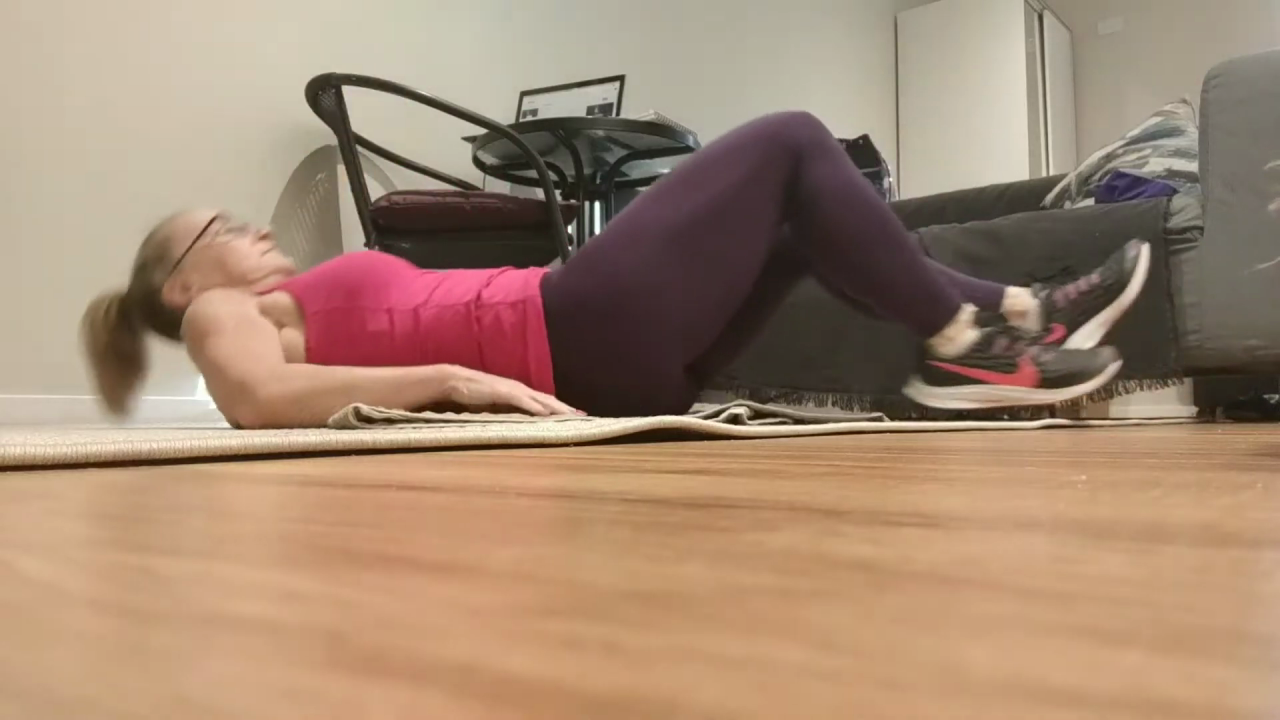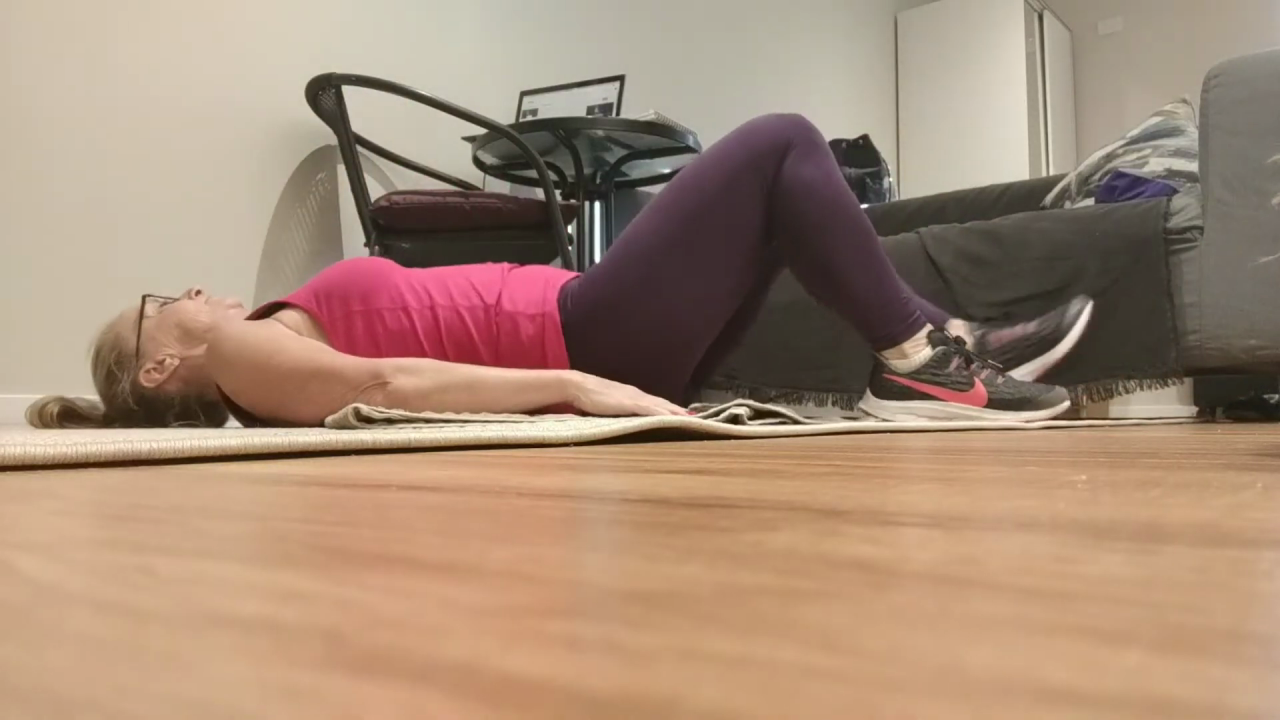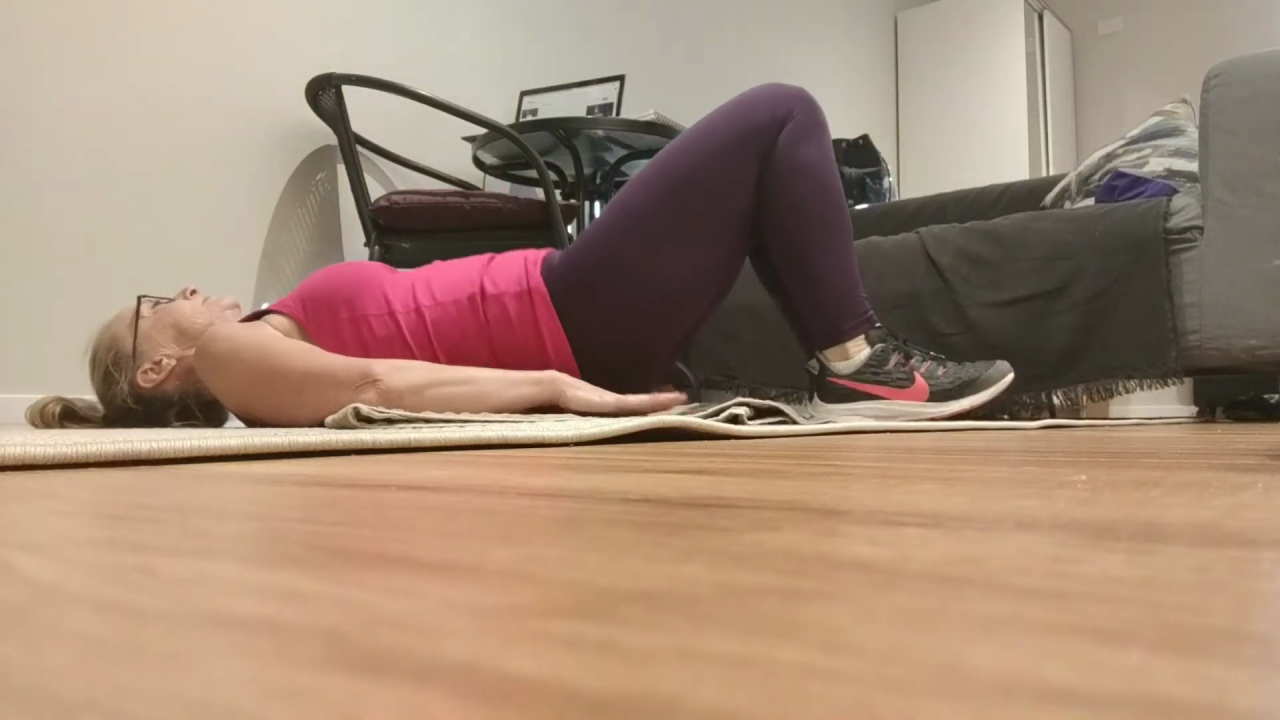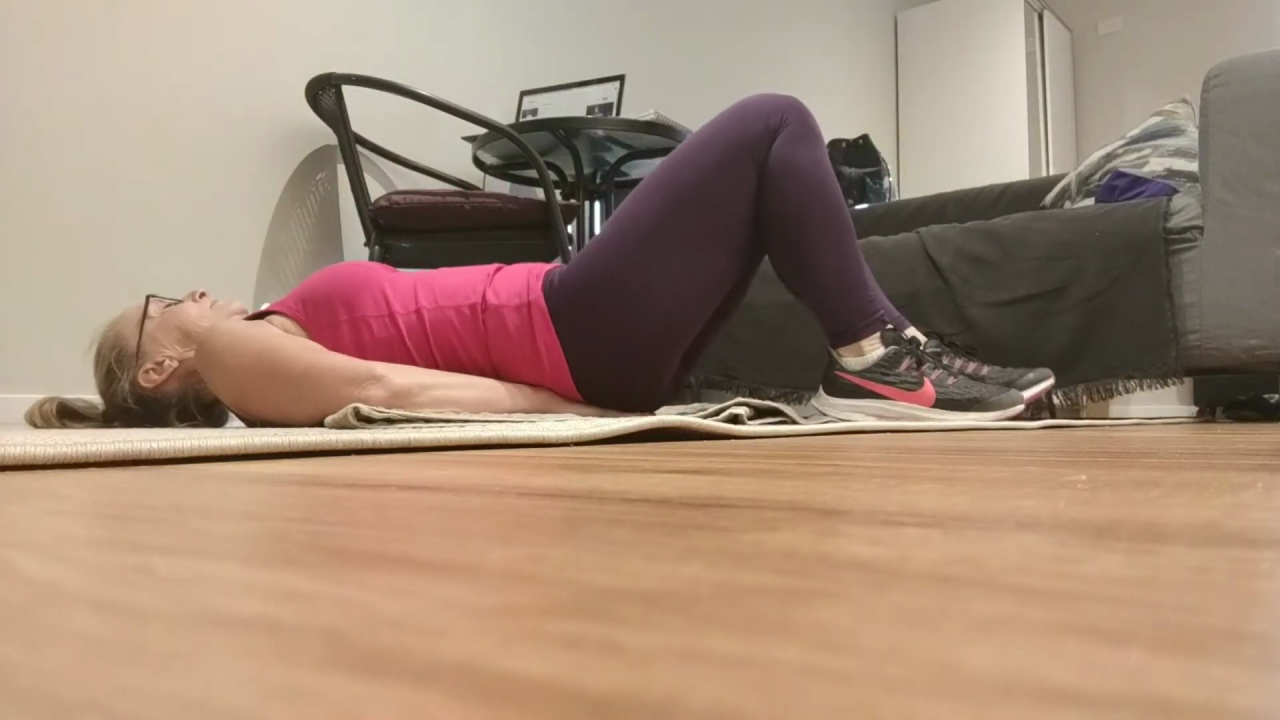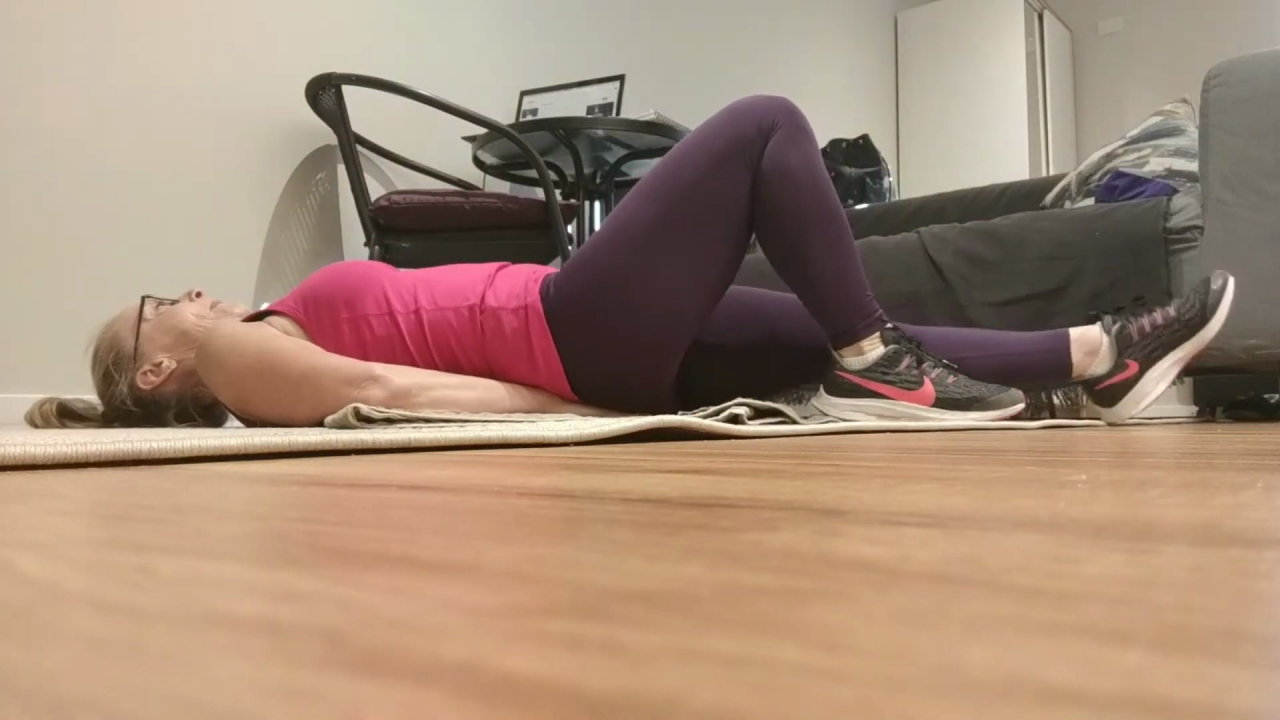
dt=1s
person 1, frame 1
left shoulder: (307, 312)
right shoulder: (225, 317)
right elbow: (258, 402)
right wrist: (456, 379)
left hip: (598, 357)
right hip: (580, 339)
left knee: (800, 225)
right knee: (792, 141)
left ankle: (1009, 316)
right ankle: (967, 350)
person 1, frame 2
left shoulder: (272, 338)
right shoulder: (245, 356)
right elbow: (386, 383)
right wrist: (576, 387)
left hip: (590, 337)
right hip: (587, 340)
left knee: (784, 206)
right knee: (782, 145)
left ankle: (958, 347)
right ankle: (914, 368)
person 1, frame 3
left shoulder: (262, 342)
right shoulder: (233, 361)
right elbow: (384, 386)
right wrist: (561, 388)
left hip: (574, 316)
right hip: (577, 321)
left knee: (765, 160)
right knee: (783, 115)
left ankle: (854, 361)
right ankle: (856, 368)
person 1, frame 4
left shoulder: (270, 341)
right shoulder: (241, 359)
right elbow: (387, 390)
right wrist: (564, 412)
left hip: (583, 331)
right hip: (583, 337)
left knee: (766, 178)
right knee: (772, 124)
left ankle: (900, 349)
right ankle: (868, 368)
person 1, frame 5
left shoulder: (270, 336)
right shoulder: (247, 359)
right elbow: (386, 386)
right wrist: (566, 415)
left hip: (603, 342)
right hip: (586, 338)
left knee: (839, 334)
right knee: (765, 124)
left ankle: (1104, 359)
right ankle: (870, 368)
